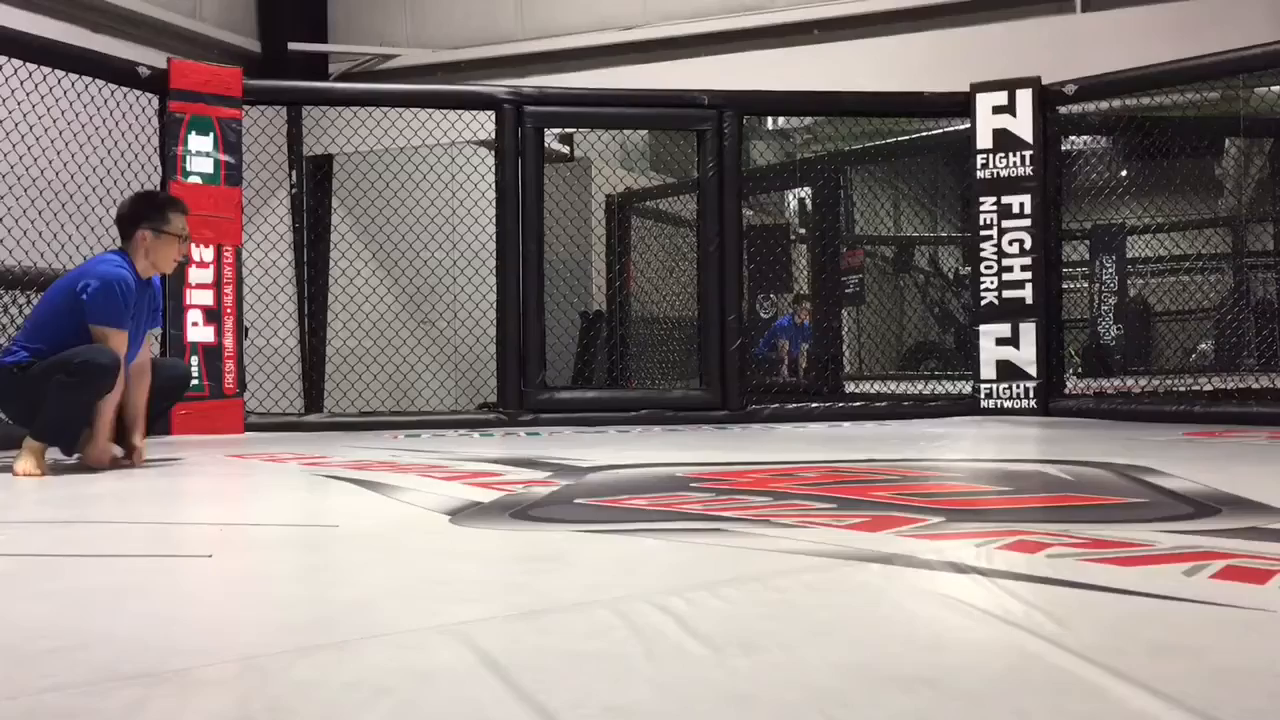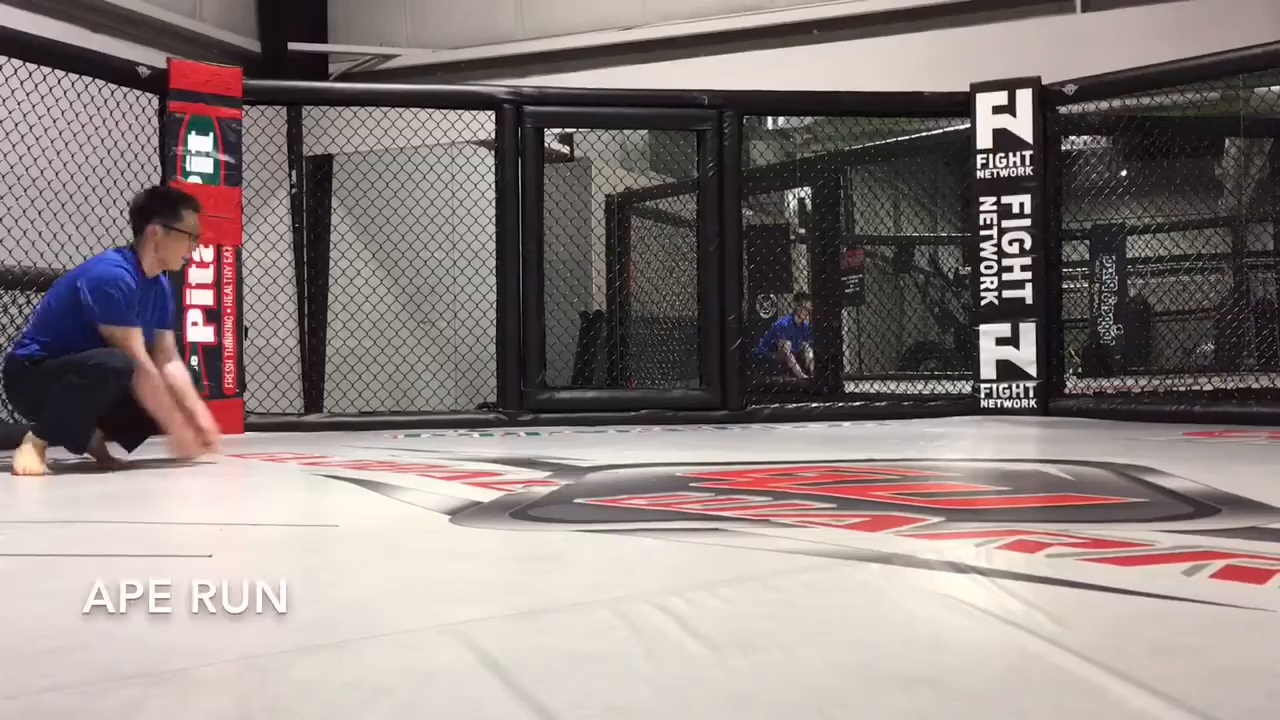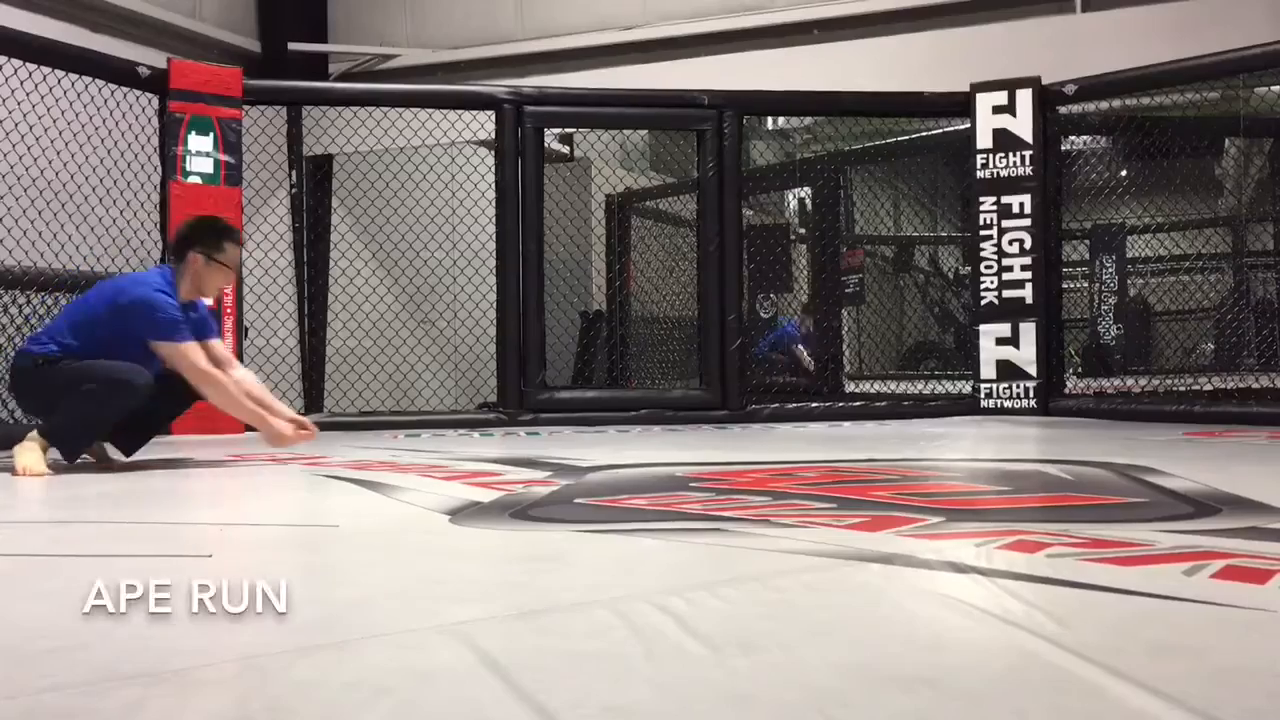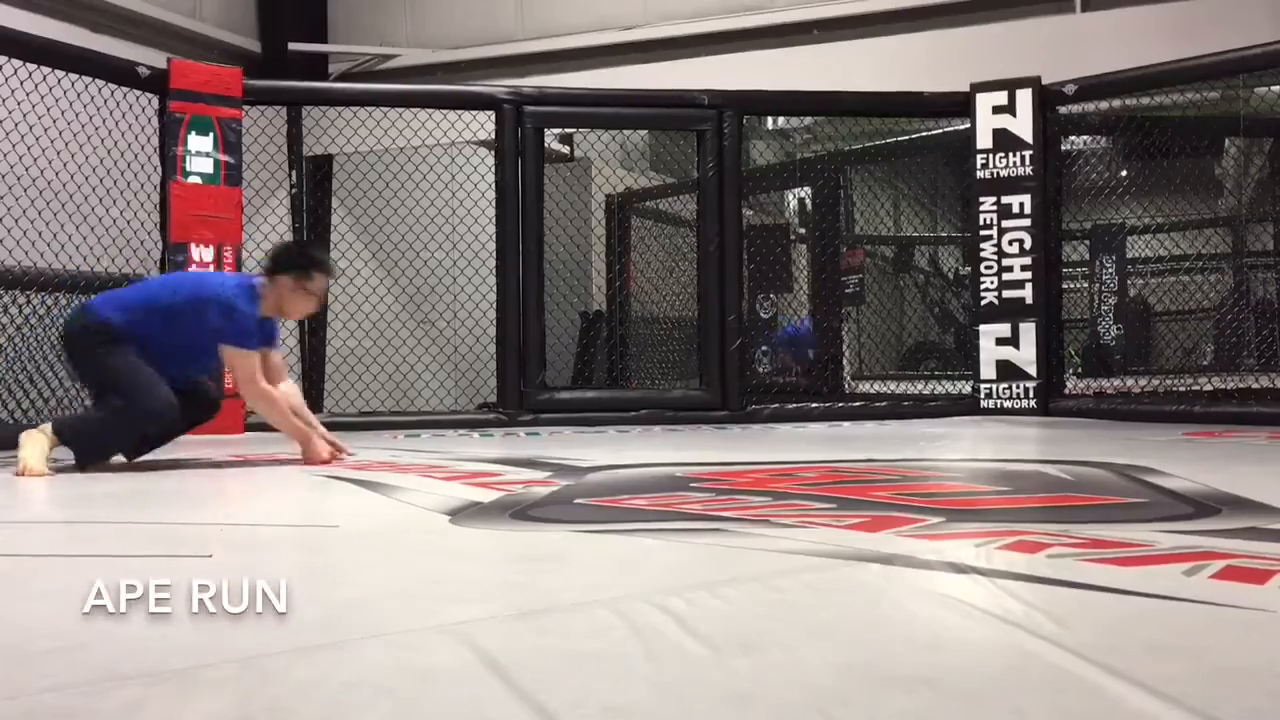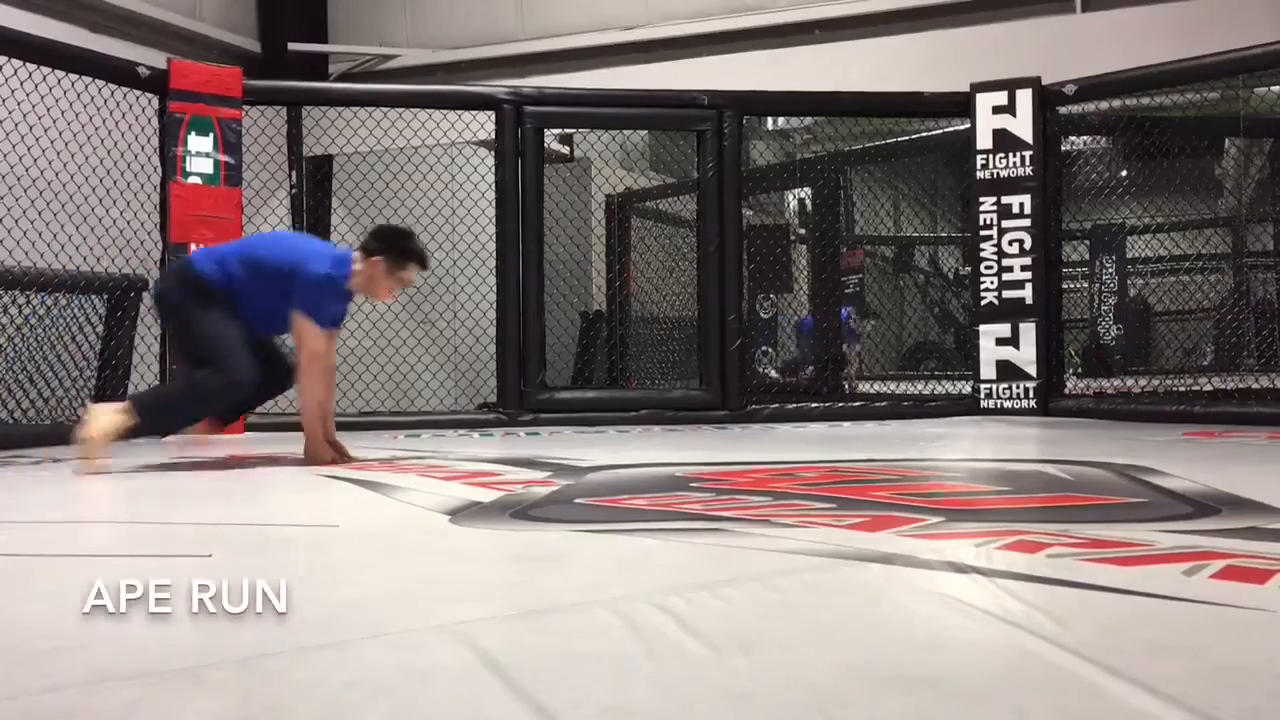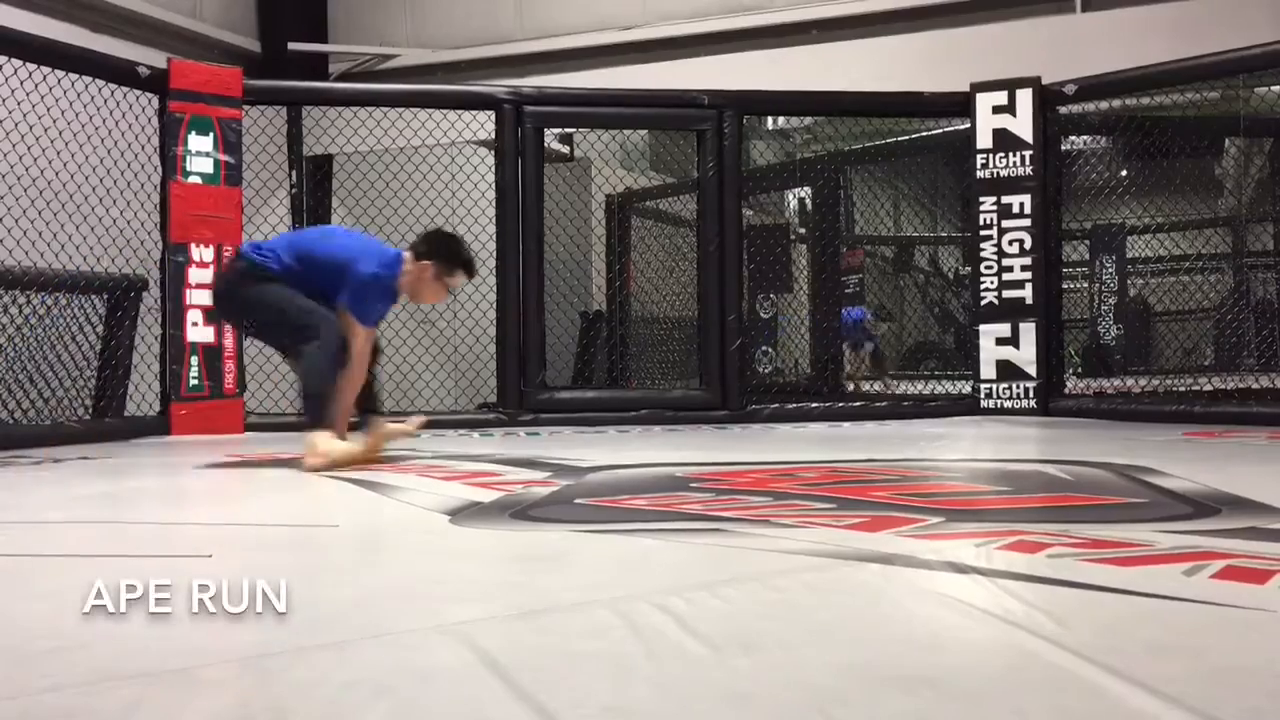
dt=0.2s
person 1, frame 1
left shoulder: (150, 284)
right shoulder: (111, 278)
left elbow: (139, 363)
right elbow: (114, 364)
left wrist: (136, 437)
right wrist: (100, 442)
left knee: (174, 373)
right knee: (100, 362)
left ankle: (83, 437)
right ankle: (36, 444)
person 1, frame 2
left shoulder: (159, 286)
right shoulder: (112, 278)
left elbow: (168, 361)
right elbow: (136, 365)
left wrist: (198, 415)
right wrist: (177, 429)
right hip: (32, 377)
left knee: (167, 381)
right knee: (109, 365)
left ankle: (95, 438)
right ankle: (38, 441)
person 1, frame 3
left shoulder: (191, 306)
right shoulder: (151, 299)
left elbow: (230, 370)
right elbow: (204, 377)
left wrist: (284, 414)
right wrist: (266, 424)
right hip: (40, 373)
left knee: (181, 387)
right knee: (130, 382)
left ankle: (91, 441)
right ankle: (37, 442)
person 1, frame 4
left shoulder: (261, 313)
right shoulder: (233, 304)
left elbow: (280, 383)
right elbow: (254, 390)
left wrist: (317, 431)
right wrist: (307, 440)
right hip: (99, 334)
left knee: (202, 402)
right knee: (156, 406)
left ankle: (103, 443)
right ankle: (46, 437)
person 1, frame 5
left shoulder: (340, 282)
right shoulder: (324, 274)
left elbow: (326, 364)
right elbow: (311, 365)
left wrist: (327, 431)
right wrist: (315, 437)
left hip: (219, 297)
right hip: (193, 292)
left knee: (280, 376)
right knee: (234, 379)
right ankle: (123, 415)
person 1, frame 6
left shoulder: (388, 274)
right shoulder: (373, 274)
left elbow: (360, 353)
right elbow: (352, 359)
right wrist: (334, 424)
left hip: (266, 282)
right hip: (243, 283)
left knee: (360, 344)
right knee: (330, 338)
left ankle: (348, 428)
right ankle: (320, 440)
